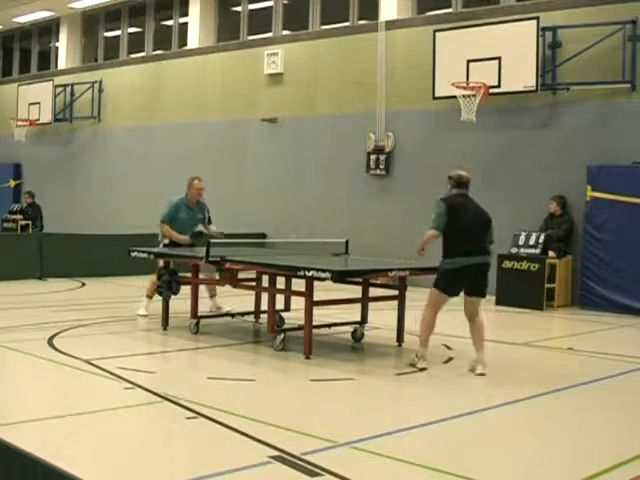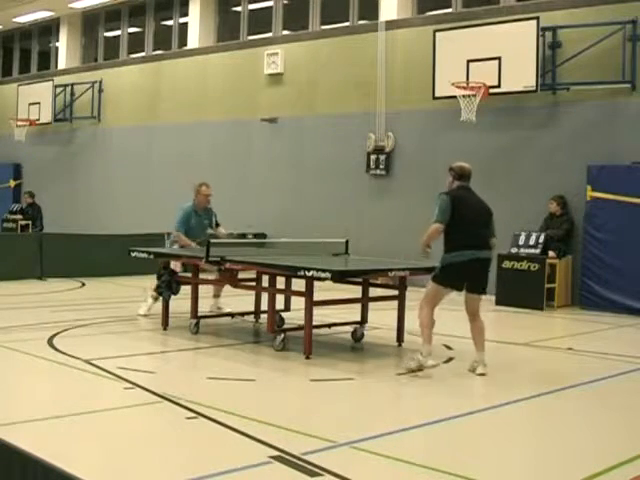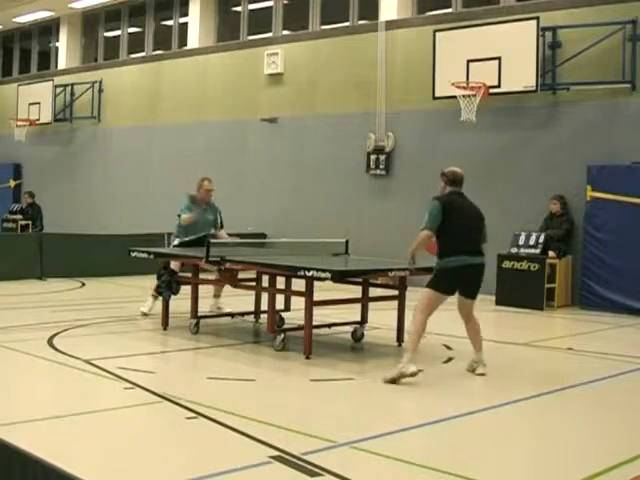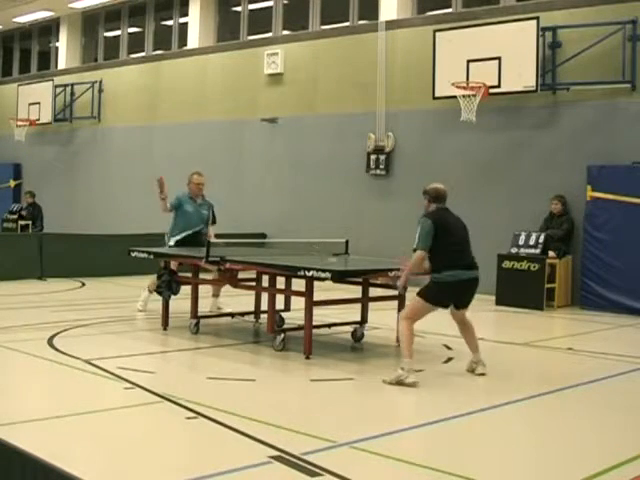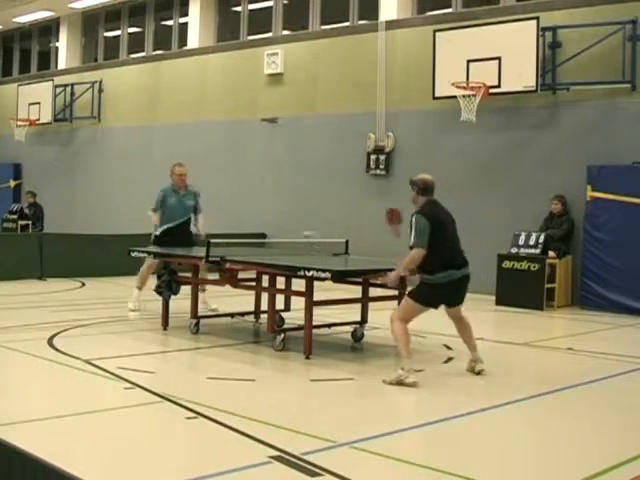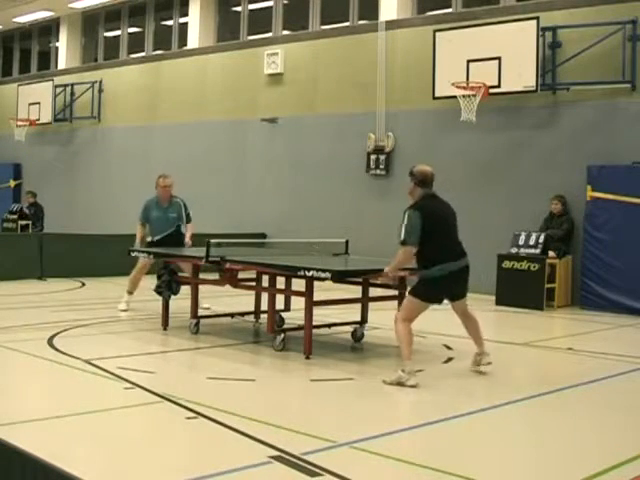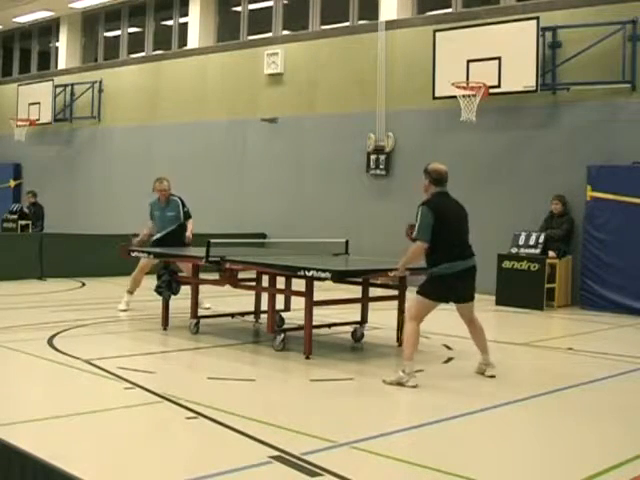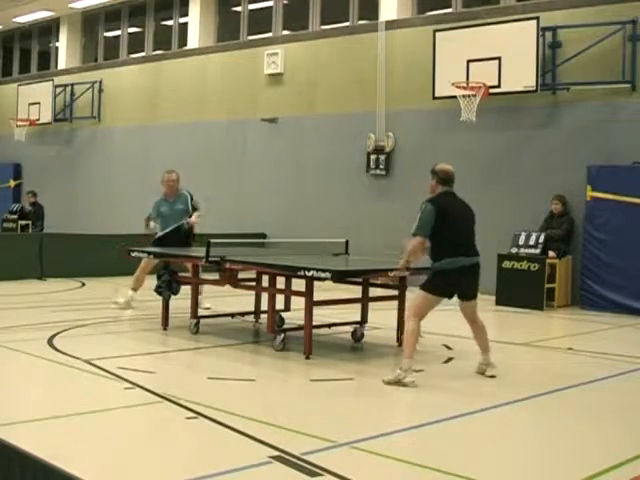
dt=0.2s
person 1, frame 1
left shoulder: (446, 203)
right shoulder: (482, 212)
left elbow: (434, 232)
right elbow: (489, 245)
left wrist: (421, 245)
left hip: (454, 265)
right hip: (481, 265)
left knee: (431, 308)
right knee: (472, 314)
left ankle: (421, 356)
right ankle: (480, 361)
person 1, frame 2
left shoulder: (449, 197)
right shoulder: (483, 205)
left elbow: (438, 227)
right elbow: (492, 242)
left wrist: (425, 241)
left hip: (456, 260)
right hip: (482, 260)
left knee: (427, 304)
right knee: (473, 313)
left ankle: (426, 354)
right ankle: (480, 361)
person 1, frame 3
left shoulder: (440, 202)
right shoulder: (475, 209)
left elbow: (427, 233)
left wrist: (412, 251)
left hip: (451, 266)
right hip: (476, 265)
left knee: (421, 312)
right knee: (467, 313)
left ankle: (408, 362)
right ankle: (479, 361)
person 1, frame 4
left shoulder: (429, 219)
right shoulder: (458, 221)
left elbow: (421, 254)
left wrist: (404, 276)
right wrist: (431, 266)
left hip: (447, 280)
right hip: (471, 278)
left knee: (405, 318)
right knee: (460, 317)
left ankle: (407, 370)
right ankle: (478, 362)
person 1, frame 5
left shoulder: (421, 215)
right shoulder: (444, 213)
left elbow: (419, 252)
left wrist: (397, 272)
left hip: (437, 280)
right hip: (461, 275)
left knee: (398, 318)
right knee: (456, 315)
left ankle: (406, 371)
right ankle: (476, 360)
person 1, frame 6
left shoulder: (415, 210)
right shoulder: (445, 206)
left elbow: (409, 249)
left wrist: (391, 268)
left hip: (435, 275)
right hip: (459, 268)
left knee: (402, 319)
right knee: (463, 312)
left ankle: (407, 372)
right ankle: (482, 354)
person 1, frame 7
left shoulder: (428, 207)
right shoulder: (459, 207)
left elbow: (421, 245)
left wrist: (402, 264)
left hip: (443, 274)
right hip: (467, 269)
left knee: (412, 318)
right knee: (469, 317)
left ankle: (407, 373)
right ankle: (487, 364)
person 1, frame 8
left shoulder: (432, 204)
right shoulder: (465, 207)
left elbow: (418, 241)
left wrist: (404, 261)
right wrist: (429, 247)
left hip: (446, 270)
right hip: (471, 267)
left knee: (413, 315)
right knee: (472, 316)
left ankle: (405, 370)
right ankle: (487, 363)
person 2, frame 1
left shoulder: (202, 206)
right shoulder: (176, 203)
left elbow: (208, 225)
right elbow: (162, 225)
left wrist: (216, 232)
right wrist: (179, 237)
left hip: (188, 242)
right hip: (170, 242)
left knee: (209, 268)
left ankle: (214, 304)
right ankle: (145, 304)
person 2, frame 2
left shoulder: (209, 212)
right shoulder: (187, 211)
left elbow: (217, 228)
right elbow: (178, 235)
left wrist: (227, 234)
right wrist: (195, 247)
right hip: (180, 248)
left knee: (222, 270)
left ankle: (216, 304)
right ankle: (149, 303)
person 2, frame 3
left shoulder: (214, 209)
right shoulder: (190, 204)
left elbow: (219, 231)
right elbow: (183, 220)
left wrist: (228, 239)
right wrist: (195, 213)
left knee: (223, 270)
right knee: (172, 272)
left ankle: (216, 304)
right ankle: (151, 301)
person 2, frame 4
left shoulder: (208, 205)
right shoulder: (181, 198)
left elbow: (210, 225)
right elbow: (167, 209)
left wrist: (212, 238)
right wrist: (163, 198)
left hip: (197, 244)
right hip: (177, 242)
left ankle: (215, 304)
right ankle: (146, 296)
person 2, frame 5
left shoulder: (193, 194)
right shoulder: (165, 192)
left elbow: (198, 213)
right elbow: (154, 211)
left wrist: (200, 229)
right wrist: (155, 221)
left hip: (184, 235)
right hip: (164, 234)
left knee: (201, 264)
right knee: (150, 264)
left ankle: (203, 300)
right ankle: (135, 297)
person 2, frame 6
left shoulder: (179, 203)
right shoulder: (149, 204)
left elbow: (188, 223)
right elbow: (141, 224)
left wrist: (188, 237)
right wrist: (138, 242)
left hip: (176, 242)
right hip: (156, 242)
left knee: (192, 270)
right knee: (140, 268)
right ankle: (126, 300)
person 2, frame 7
left shoulder: (177, 201)
right shoulder: (153, 205)
left elbow: (189, 219)
left wrist: (189, 232)
right wrist: (141, 238)
left hip: (178, 243)
right hip: (159, 242)
left knee: (191, 270)
right knee: (141, 268)
right ankle: (126, 300)
person 2, frame 8
left shoulder: (186, 196)
right shoulder: (159, 203)
left elbow: (197, 213)
right elbow: (154, 223)
left wrist: (193, 220)
right wrist: (151, 226)
left hip: (182, 241)
right hip: (163, 240)
right knee: (144, 267)
right ankle: (129, 298)
